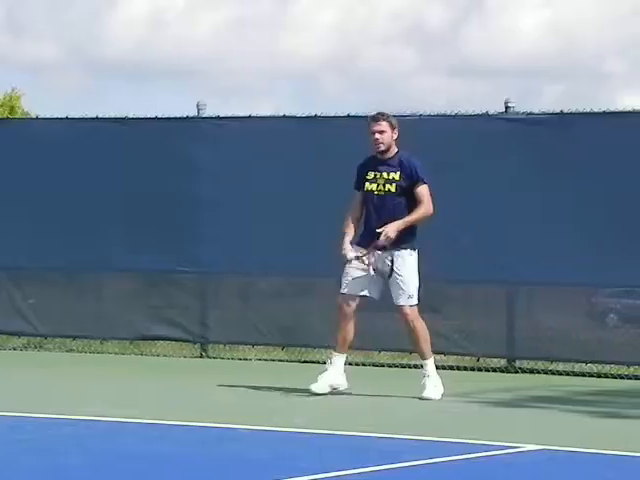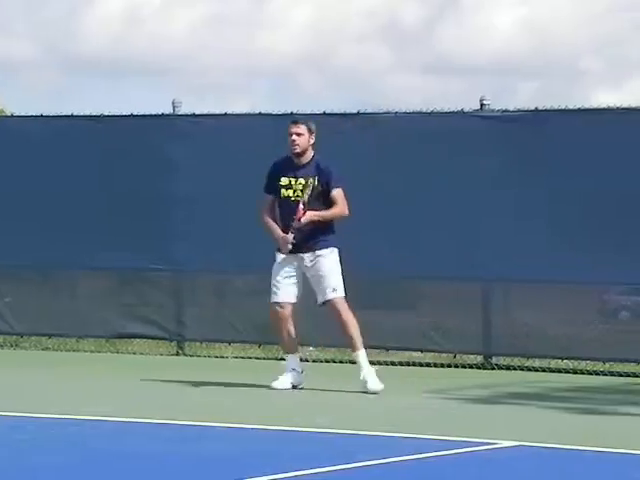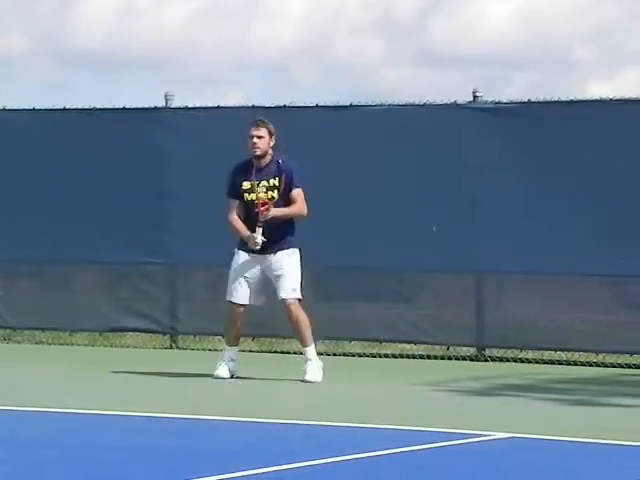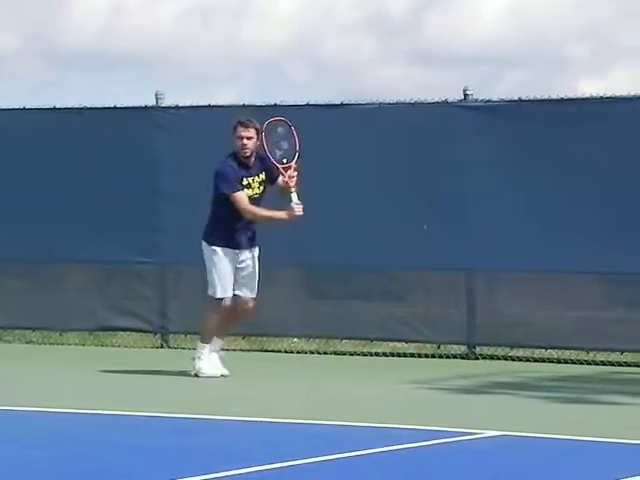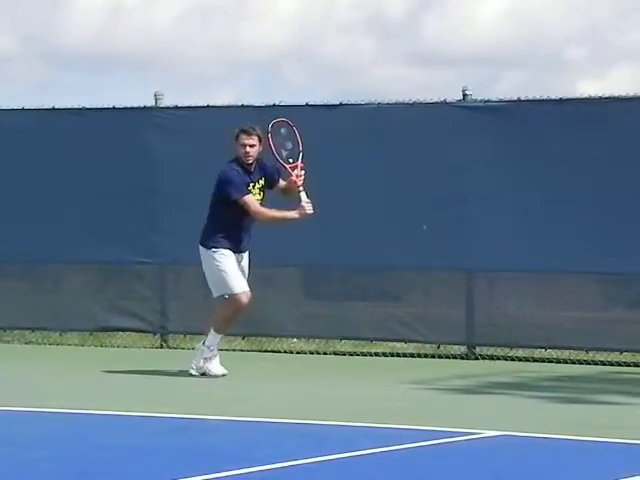
dt=0.4s
person 1, frame 1
left shoulder: (409, 164)
right shoulder: (365, 167)
left elbow: (427, 207)
left wrist: (398, 225)
right wrist: (347, 240)
left hip: (400, 250)
right hip: (366, 249)
left knee: (408, 312)
right knee: (347, 305)
left ankle: (431, 375)
right ankle: (335, 372)
person 1, frame 2
left shoulder: (323, 169)
right shoulder: (277, 169)
left elbow: (342, 209)
right elbow: (267, 211)
left wrist: (313, 216)
right wrist: (278, 234)
left hip: (321, 249)
right hip: (289, 252)
left knee: (339, 306)
right knee: (280, 310)
left ankle: (365, 368)
right ankle: (293, 368)
person 1, frame 3
left shoulder: (285, 169)
right shoulder: (238, 173)
left elbow: (302, 209)
right elbow: (233, 215)
left wrist: (275, 212)
right wrist: (247, 236)
left hip: (283, 249)
right hip: (248, 250)
left knee: (291, 305)
right knee: (236, 308)
left ankle: (313, 360)
right ankle: (229, 359)
person 1, frame 4
left shoulder: (265, 163)
right shoulder: (227, 170)
left elbow: (286, 187)
right elbow: (247, 210)
left wrist: (290, 183)
right wrist: (285, 214)
left hip: (248, 245)
right hip: (220, 245)
left knee: (245, 305)
right knee: (222, 303)
left ankle: (212, 349)
right ankle: (202, 358)
person 1, frame 5
left shoulder: (264, 168)
right shoulder: (231, 174)
left elbow: (285, 189)
right elbow: (257, 212)
left wrist: (295, 183)
right wrist: (296, 214)
left hip: (240, 247)
right hip: (217, 246)
left knee: (233, 302)
right knee: (241, 298)
left ankle: (202, 359)
right ankle: (209, 348)
